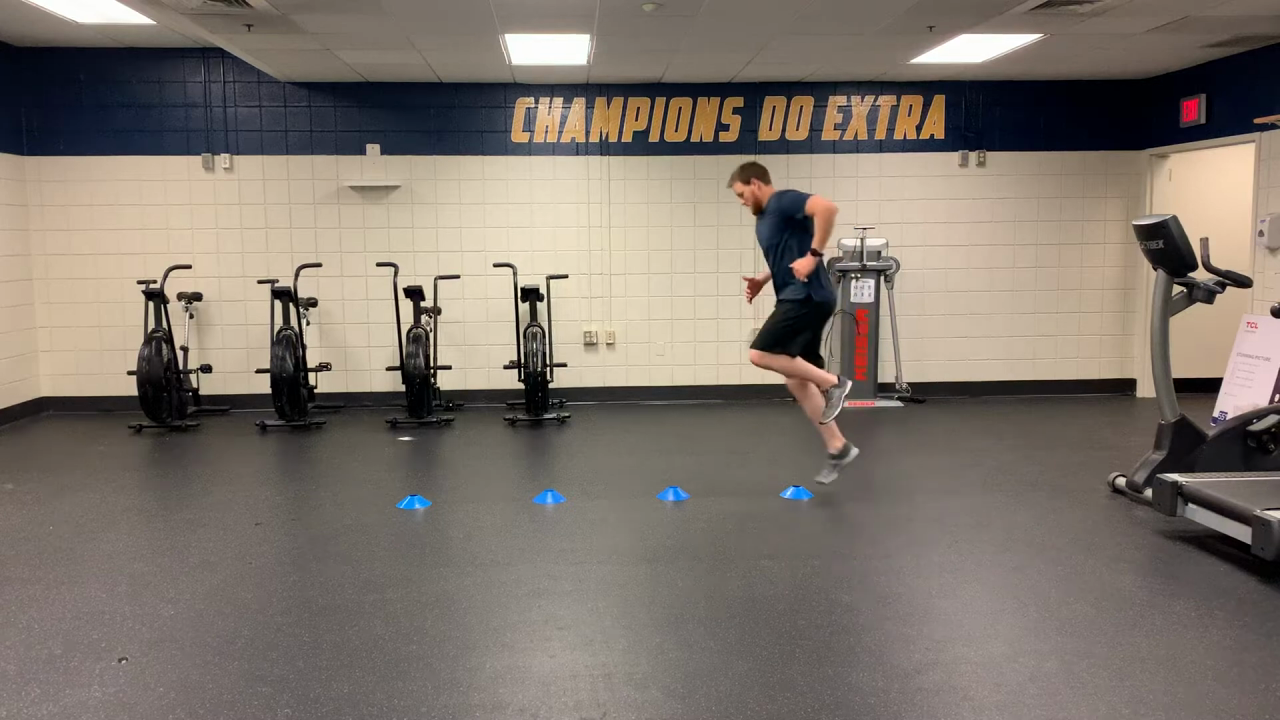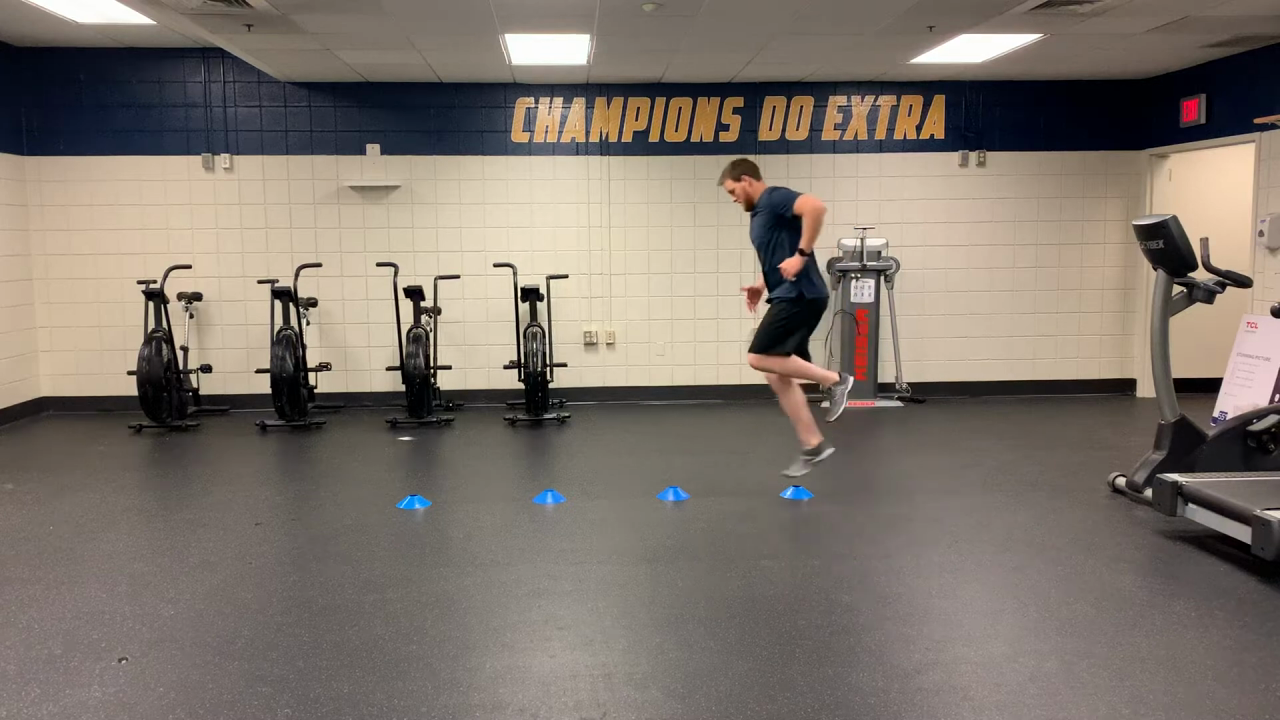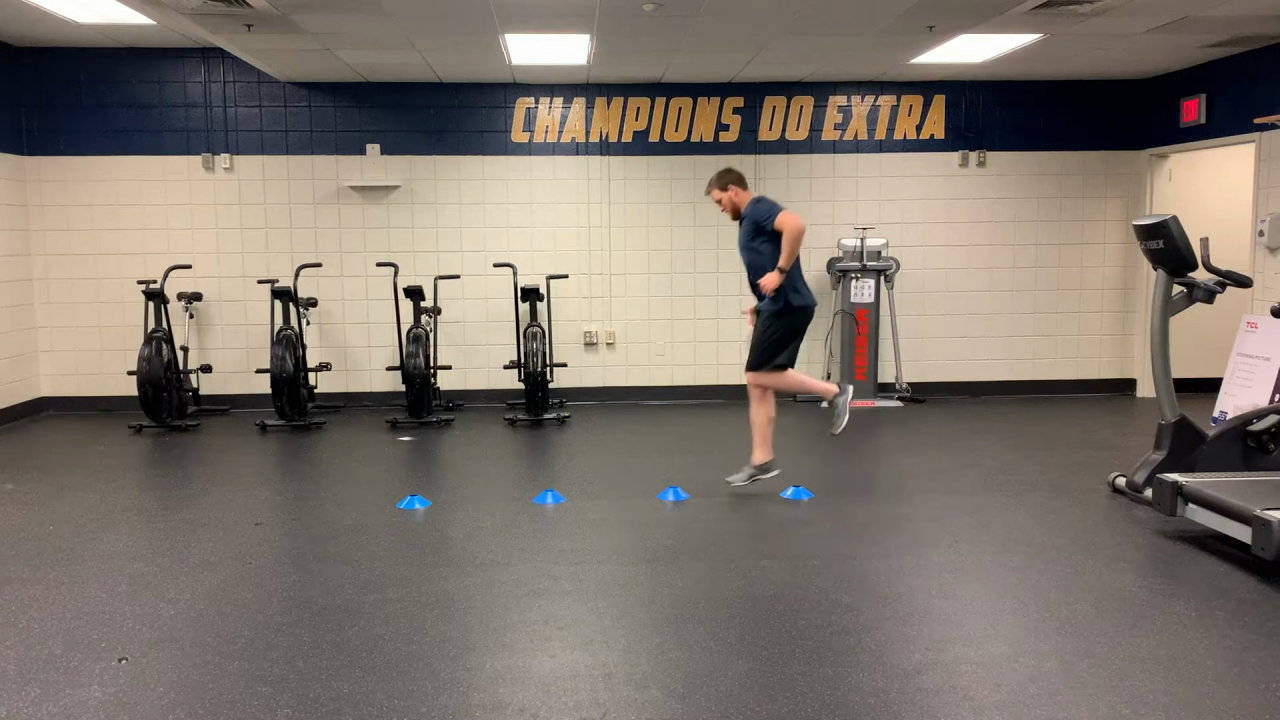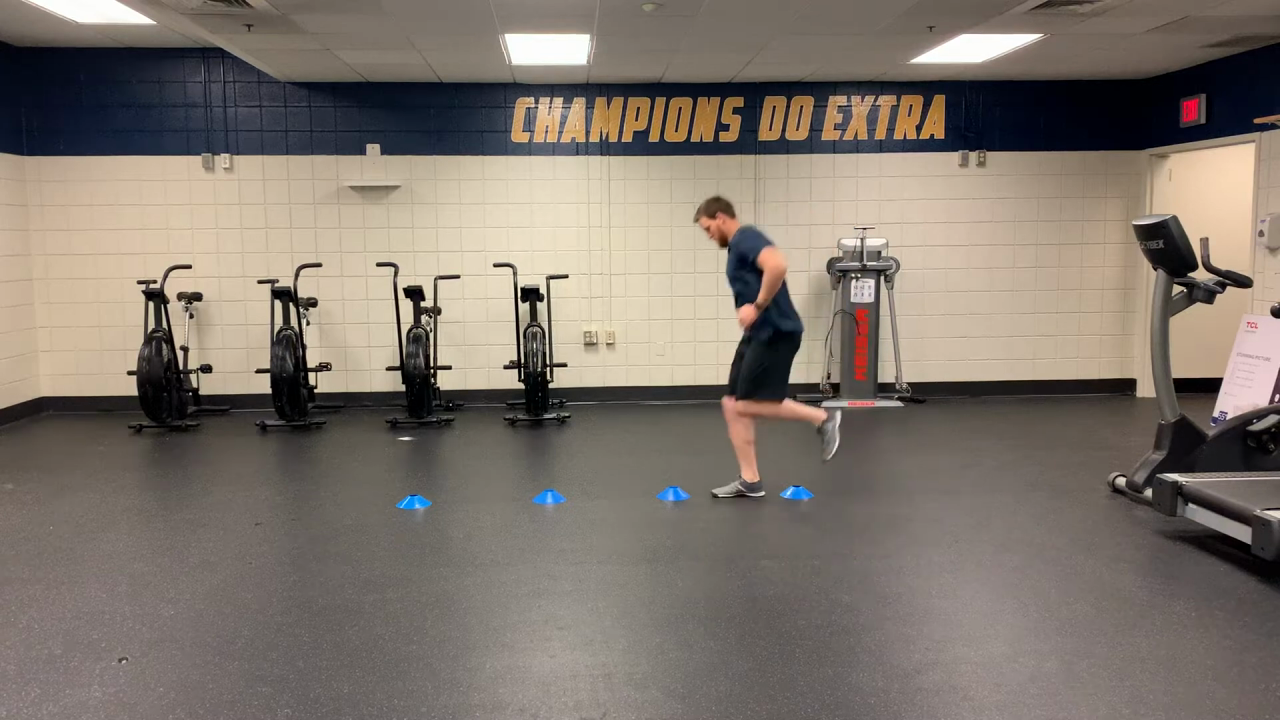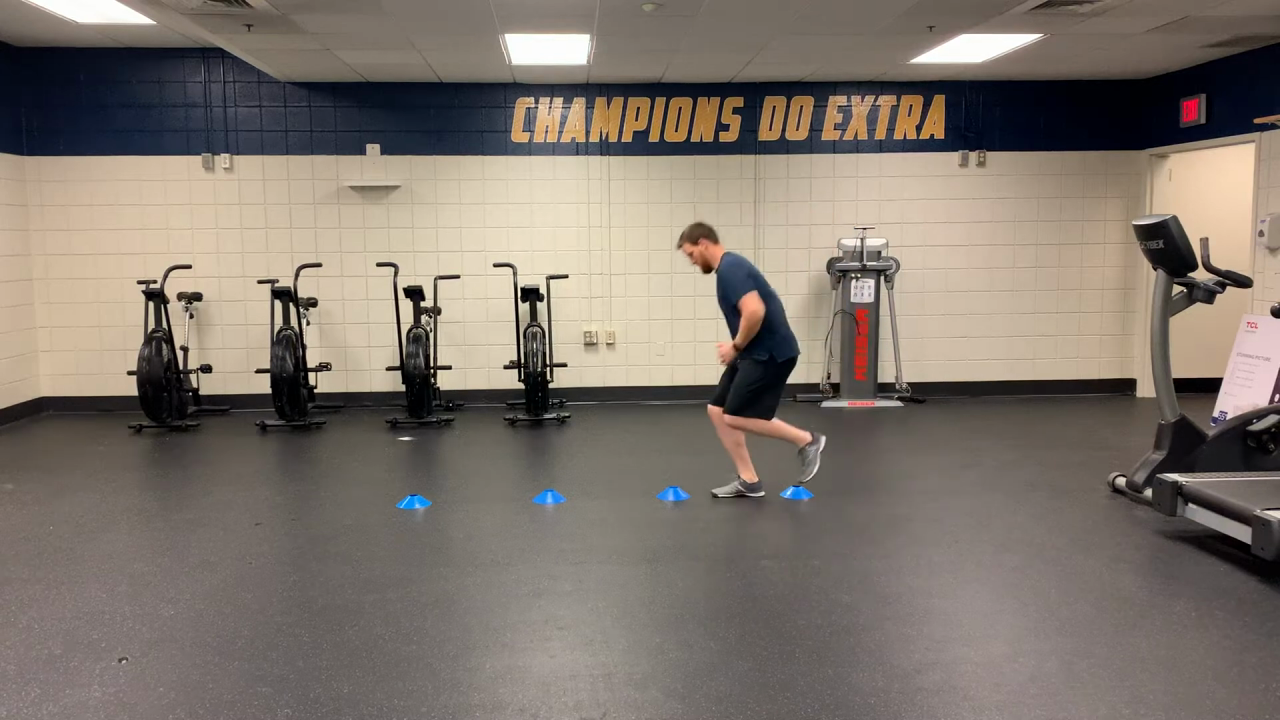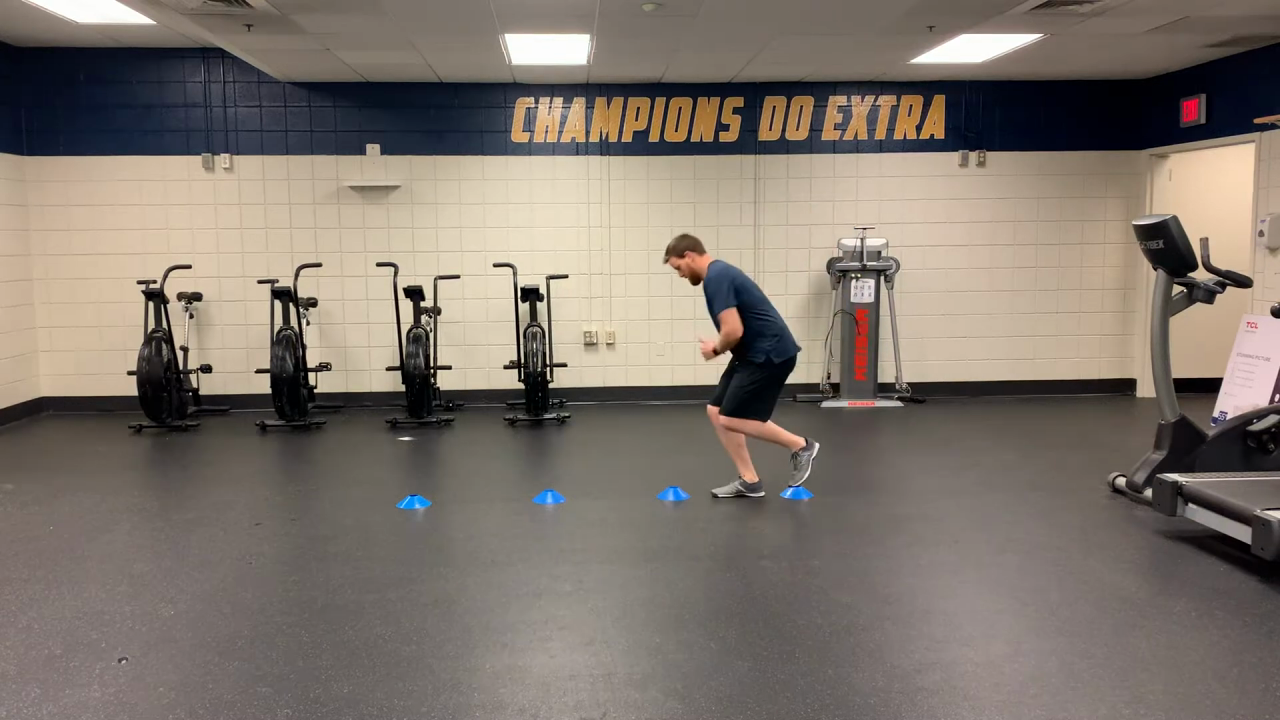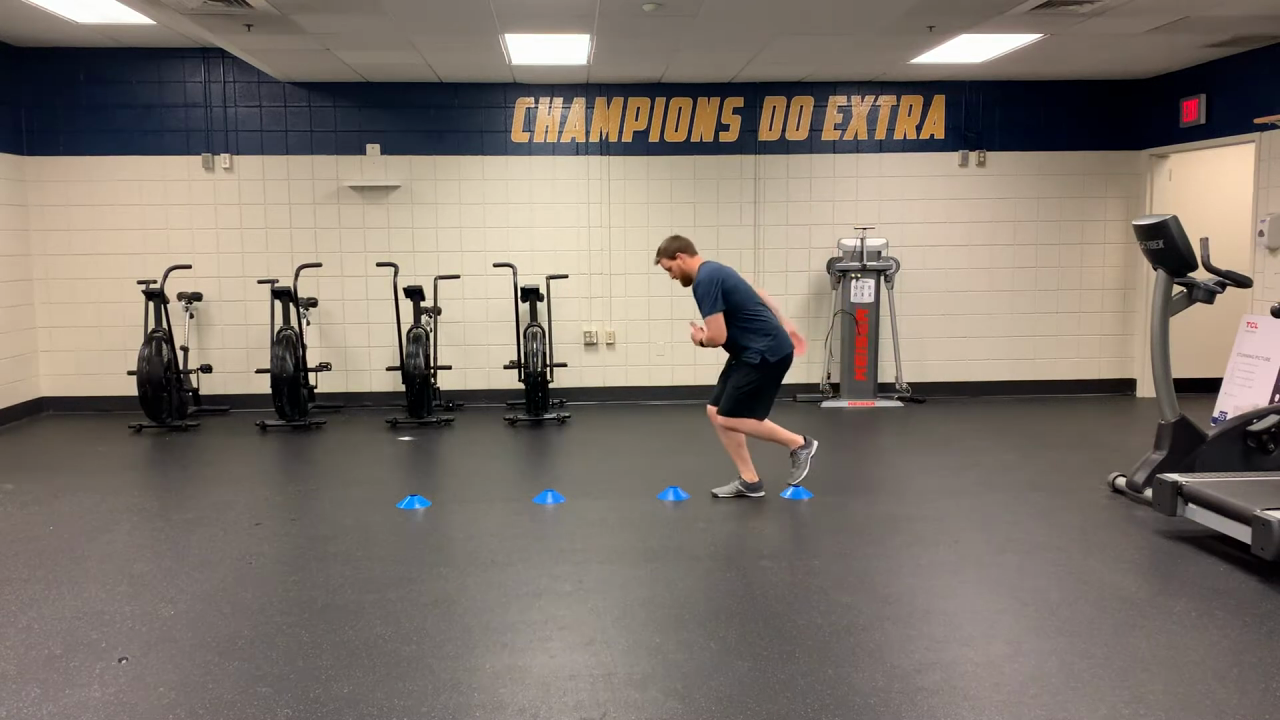
dt=0.1s
person 1, frame 1
left shoulder: (783, 201)
right shoulder: (764, 217)
left elbow: (827, 207)
left wrist: (814, 255)
right wrist: (761, 280)
left hip: (807, 297)
right hip: (796, 299)
left knee: (760, 354)
right knee: (797, 380)
left ankle: (832, 382)
right ankle: (838, 449)
person 1, frame 2
left shoulder: (774, 198)
right shoulder: (760, 211)
left elbow: (816, 207)
left wrist: (802, 254)
right wrist: (763, 285)
left hip: (801, 295)
right hip: (790, 296)
left knee: (761, 358)
right knee: (780, 376)
left ankle: (835, 381)
right ankle: (813, 445)
person 1, frame 3
left shoulder: (759, 208)
right shoulder: (749, 220)
left elbow: (795, 226)
left wrist: (780, 272)
right wrist: (759, 306)
left hip: (787, 305)
right hip: (776, 307)
left knee: (758, 376)
right knee: (758, 384)
left ankle: (833, 392)
right ankle: (761, 461)
person 1, frame 4
left shoulder: (746, 237)
right shoulder: (740, 244)
left elbow: (777, 265)
left wrist: (757, 307)
left hip: (774, 332)
right hip: (762, 333)
left knee: (751, 403)
right knee: (732, 406)
left ankle: (823, 418)
right ankle: (749, 480)
person 1, frame 5
left shoulder: (730, 268)
right shoulder: (729, 268)
left elbow: (756, 313)
left wrist: (736, 347)
left hip: (770, 353)
right hip: (756, 352)
left knee: (735, 418)
right knee: (717, 412)
left ankle: (807, 441)
right ankle: (749, 481)
person 1, frame 6
left shoulder: (716, 279)
right shoulder: (721, 272)
left elbow: (733, 331)
right elbow: (746, 318)
left wrist: (714, 349)
left hip: (769, 355)
right hip: (759, 353)
left knee: (732, 418)
right knee: (716, 412)
left ankle: (801, 446)
right ankle: (749, 481)
person 1, frame 7
left shoulder: (705, 280)
right shoulder: (713, 272)
left elbow: (718, 336)
right elbow: (760, 296)
left wrist: (701, 339)
right wrist: (786, 325)
left hip: (764, 354)
right hip: (754, 352)
left knee: (729, 419)
right knee: (716, 413)
left ankle: (799, 443)
right ankle: (749, 481)
